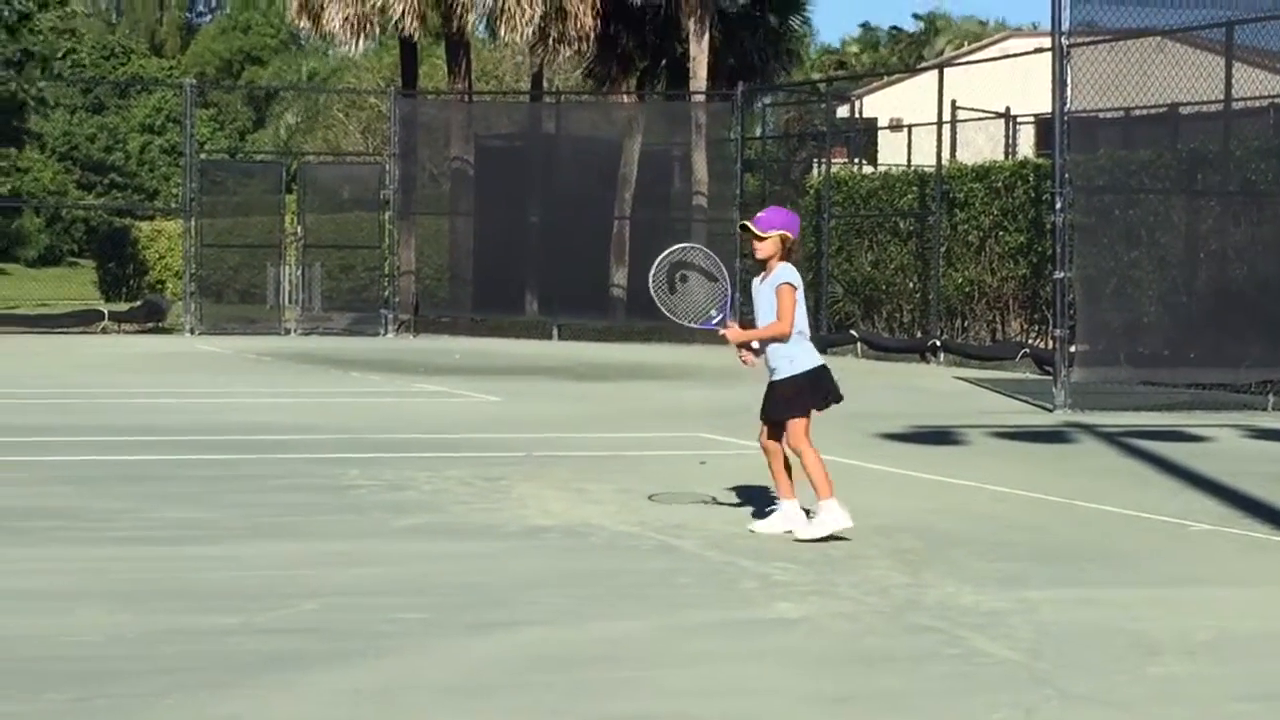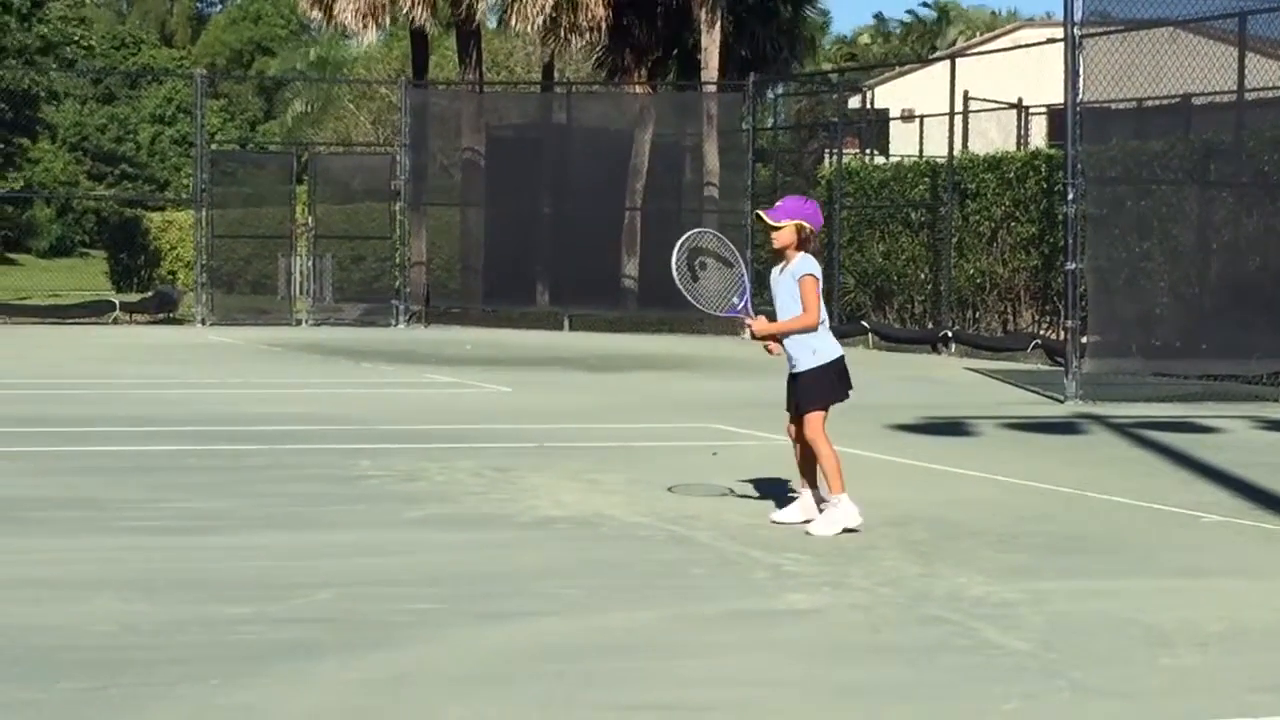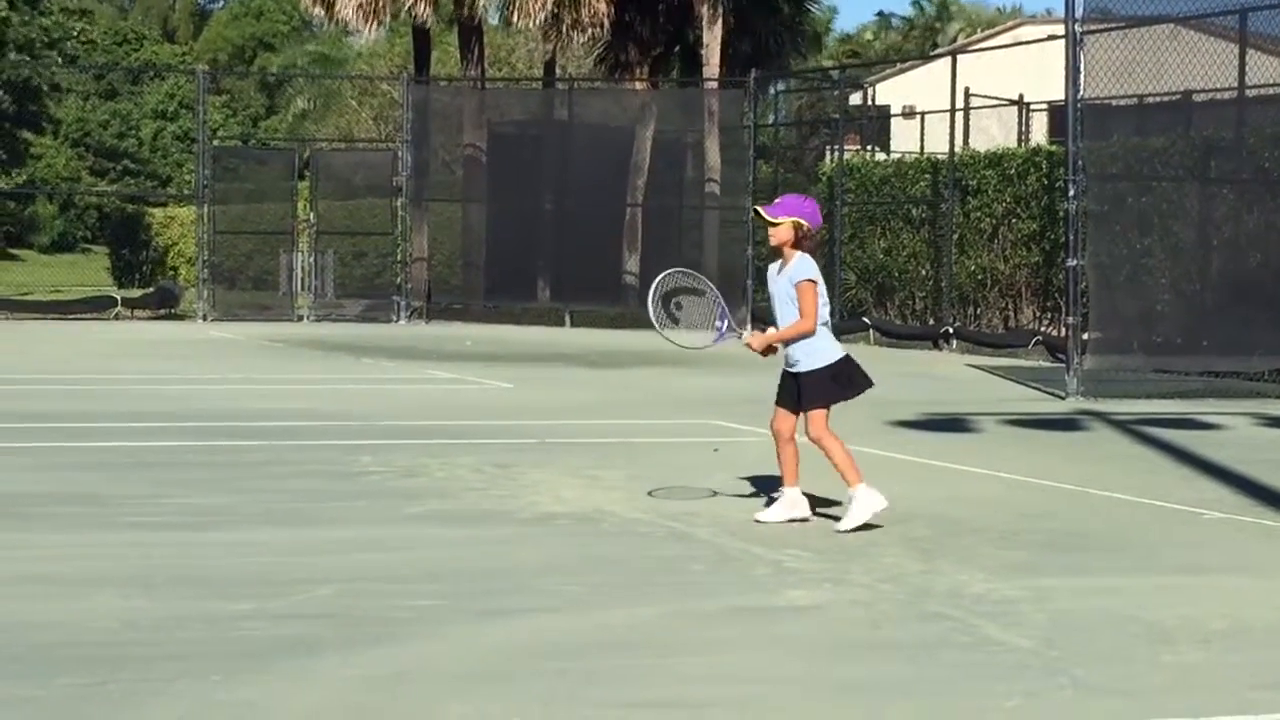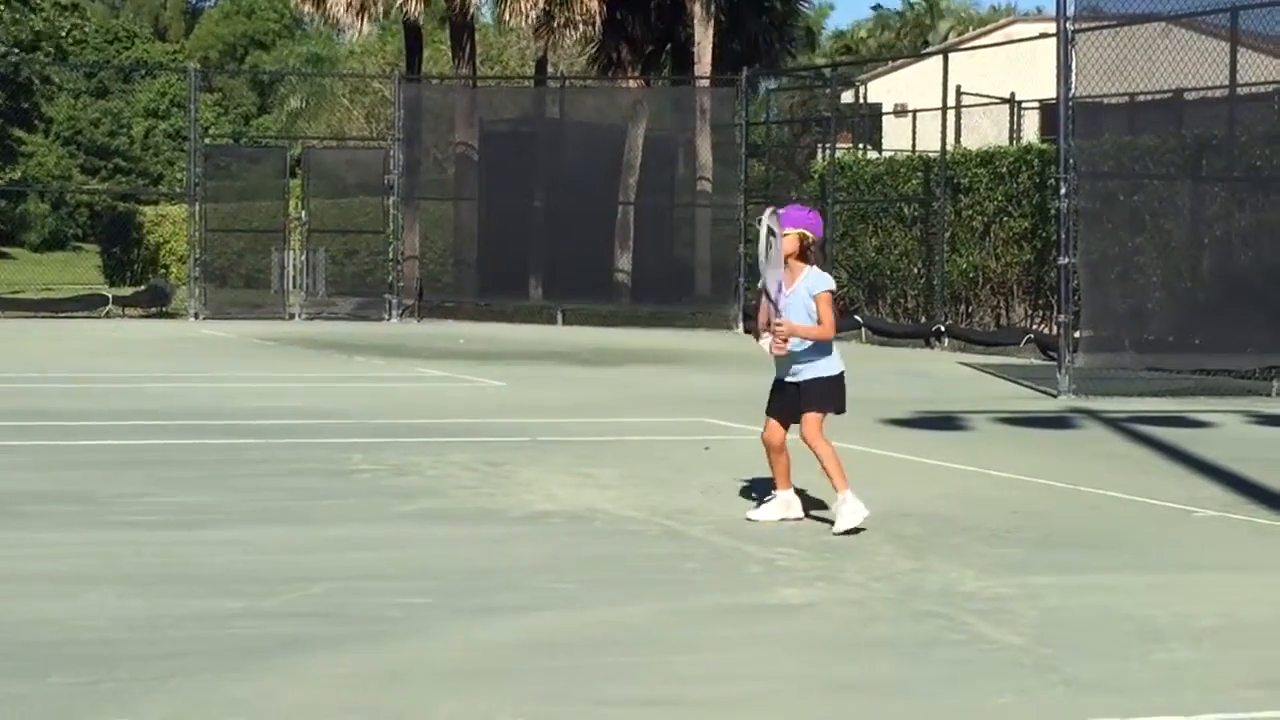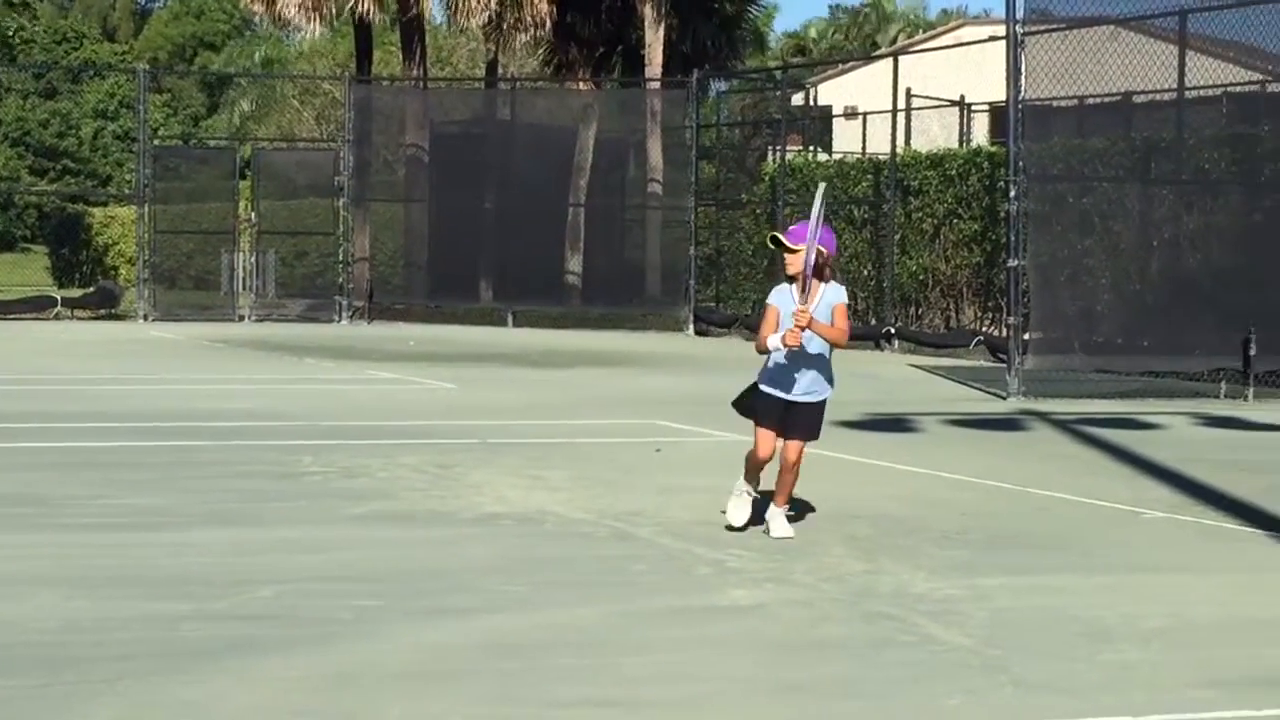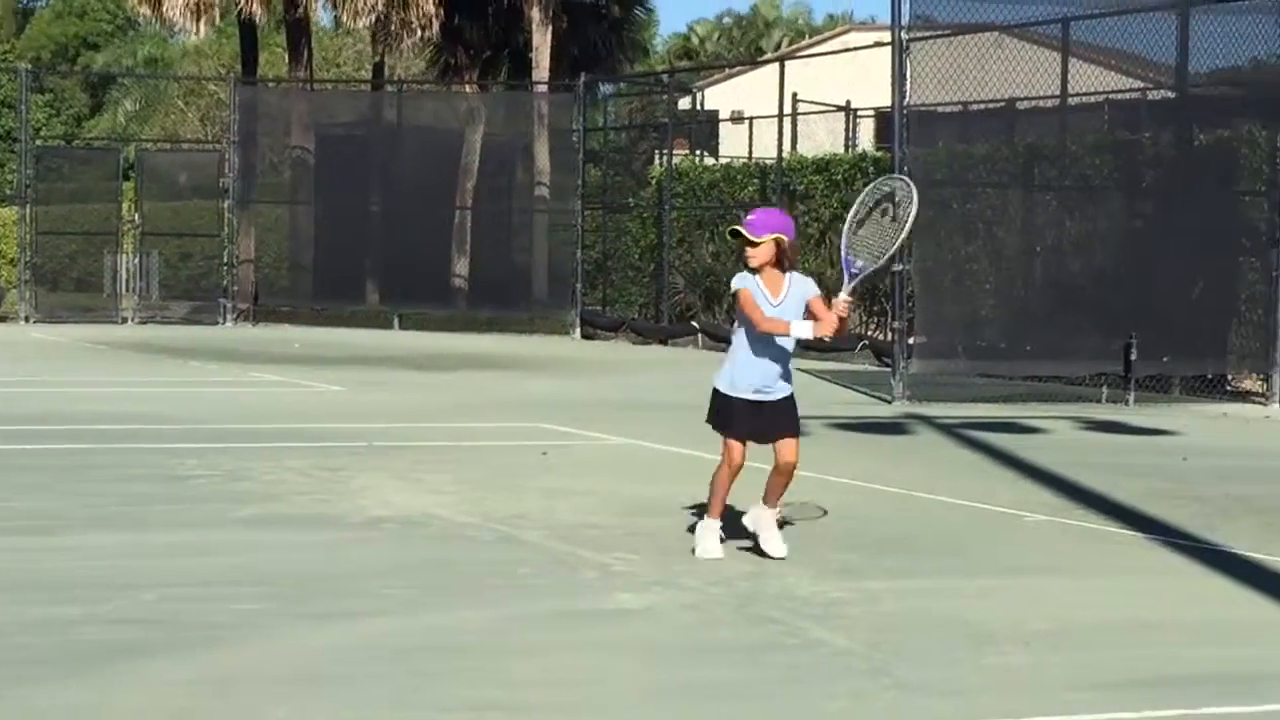
dt=0.3s
person 1, frame 1
left shoulder: (785, 275)
right shoulder: (759, 282)
left elbow: (785, 328)
left wrist: (744, 336)
right wrist: (753, 350)
left hip: (799, 370)
right hip: (781, 373)
left knee: (796, 439)
right knee: (769, 438)
left ankle: (830, 510)
right ankle: (788, 509)
person 1, frame 2
left shoulder: (805, 265)
right shoulder: (778, 272)
left elbow: (812, 316)
left wrist: (771, 328)
right wrist: (775, 338)
left hip: (819, 363)
right hip: (800, 366)
left knee: (813, 431)
right knee: (797, 432)
left ankle: (842, 506)
right ankle: (810, 499)
person 1, frame 3
left shoulder: (803, 268)
right shoulder: (775, 270)
left elbow: (809, 323)
left wrist: (768, 338)
right wrist: (771, 339)
left hip: (820, 363)
right hip: (796, 364)
left knee: (817, 430)
right knee: (780, 426)
left ankle: (862, 495)
right ankle: (792, 498)
person 1, frame 4
left shoulder: (819, 280)
left elbow: (827, 333)
right elbow: (762, 327)
left wrist: (791, 331)
right wrist: (768, 342)
left hip: (822, 373)
right hip: (788, 374)
left knee: (812, 431)
right knee: (771, 436)
left ankle: (847, 501)
right ankle: (785, 499)
person 1, frame 5
left shoulder: (835, 294)
right shoulder: (779, 294)
left elbow: (842, 338)
right elbow: (760, 343)
left wrist: (812, 325)
right wrist: (781, 340)
left hip: (812, 391)
right hip: (774, 385)
left knee: (791, 456)
right knee: (763, 451)
left ankle: (778, 511)
right ankle: (747, 486)
person 1, frame 6
left shoulder: (803, 284)
right shoulder: (743, 283)
left elbow: (831, 326)
right elbow: (761, 323)
left wrist: (840, 314)
right wrist: (808, 329)
left hip: (777, 390)
right hip: (739, 387)
left knee: (788, 459)
right knee: (732, 461)
left ankle: (763, 514)
right ankle: (711, 524)
